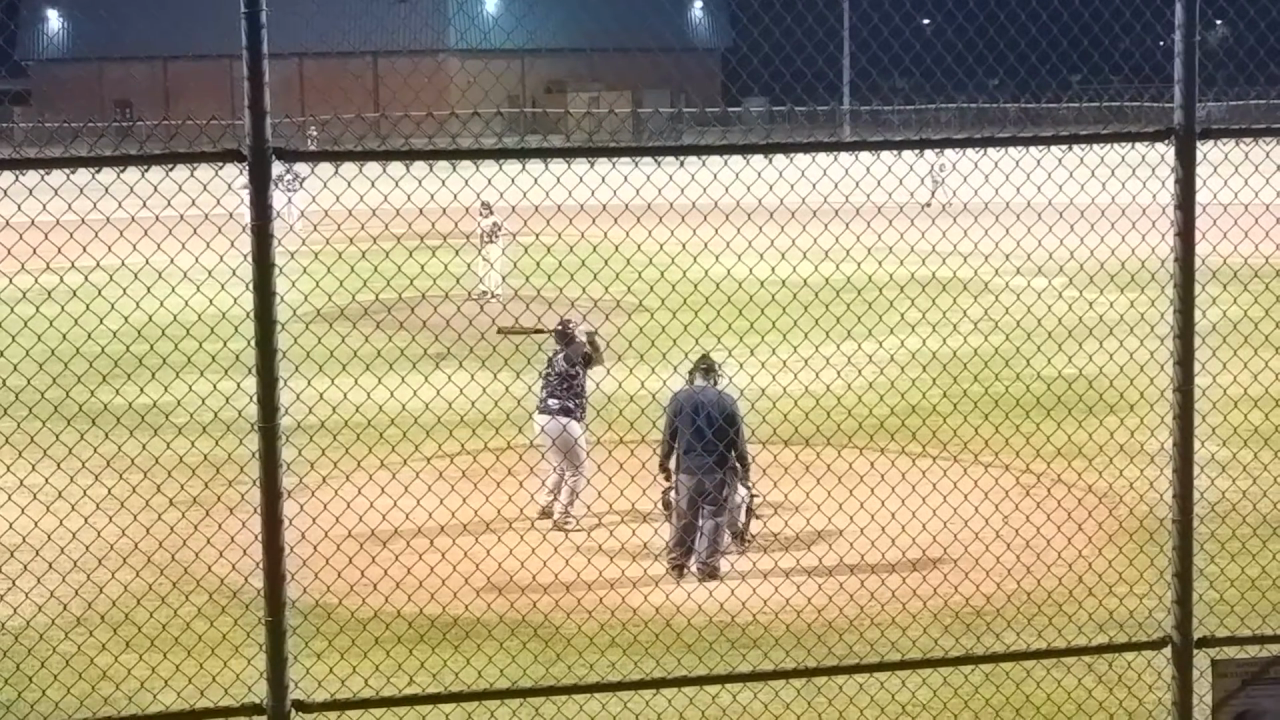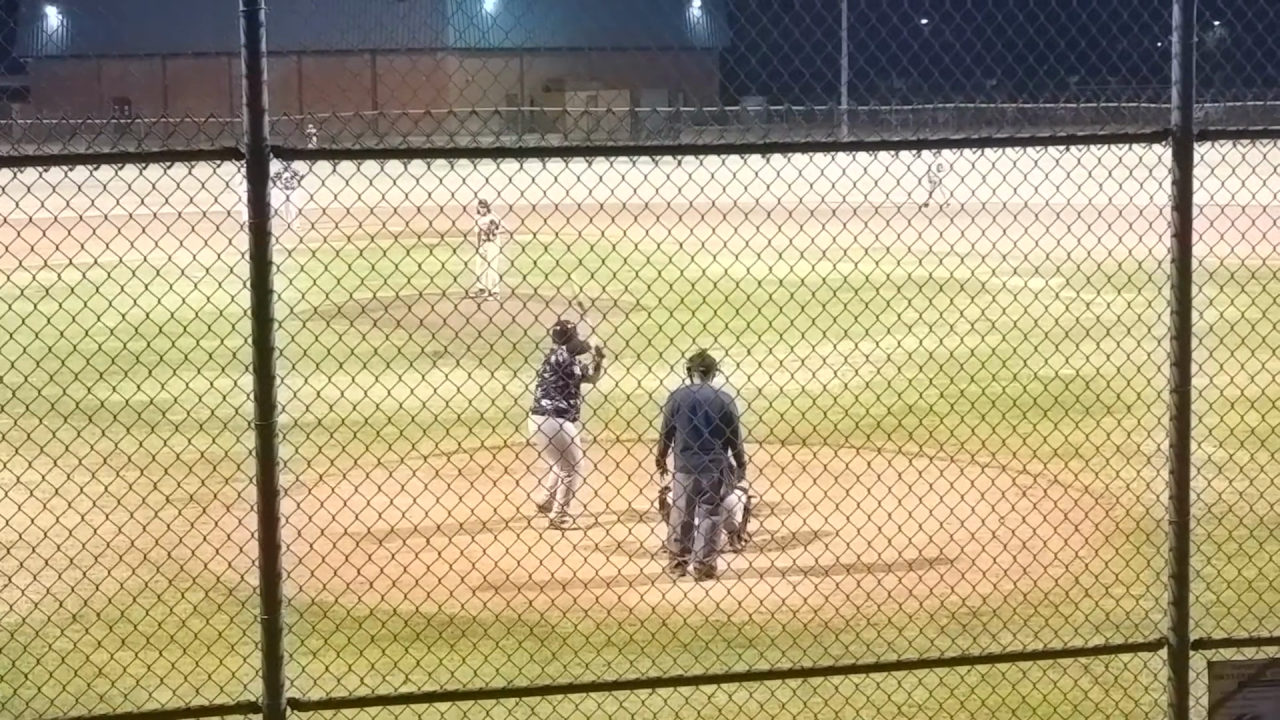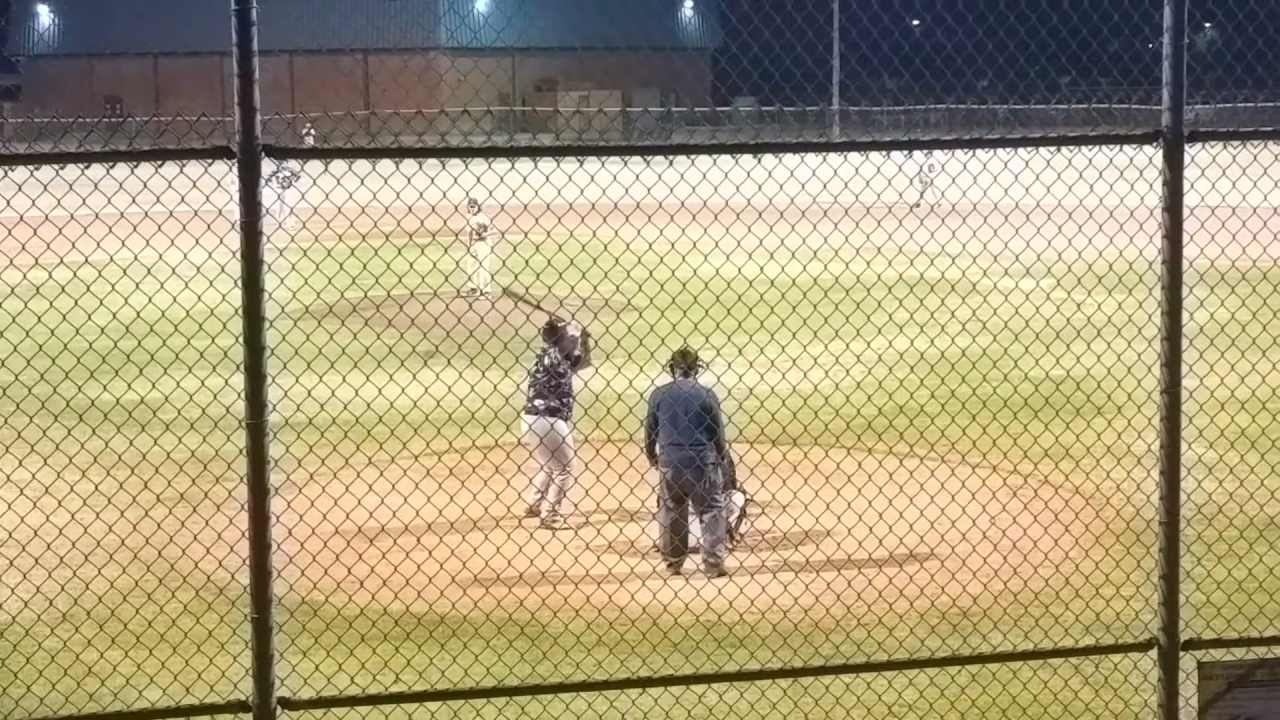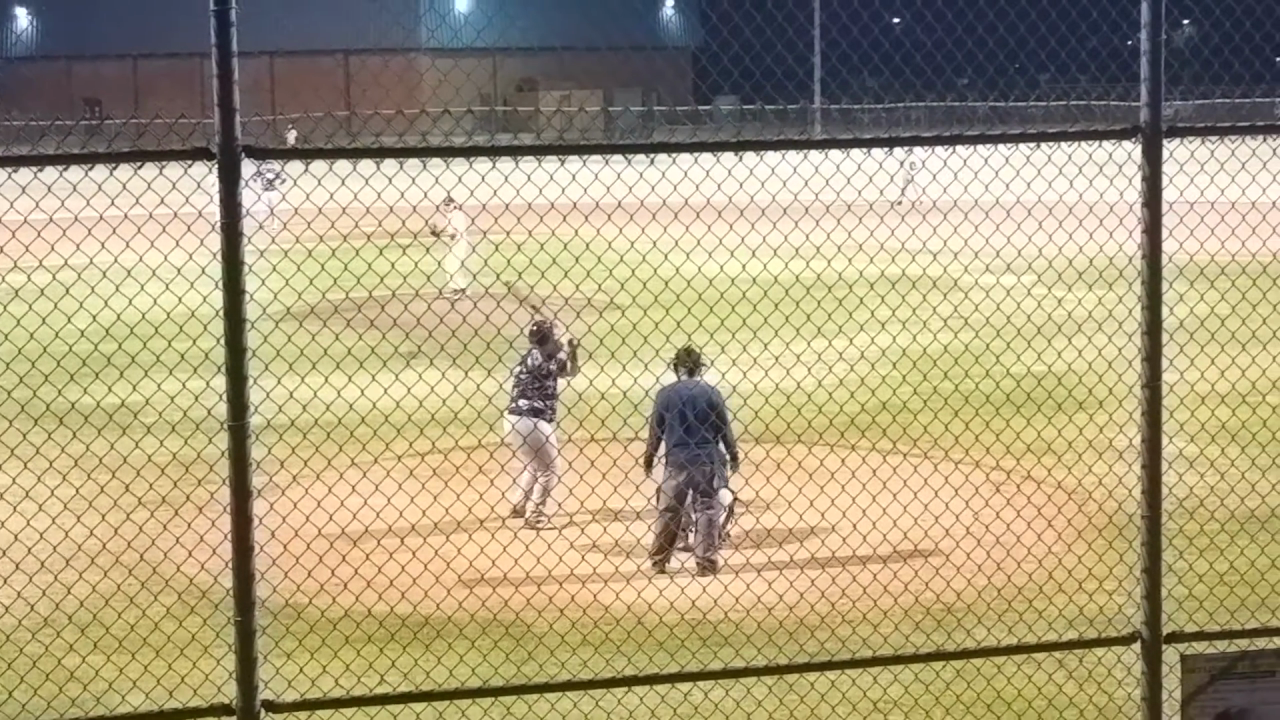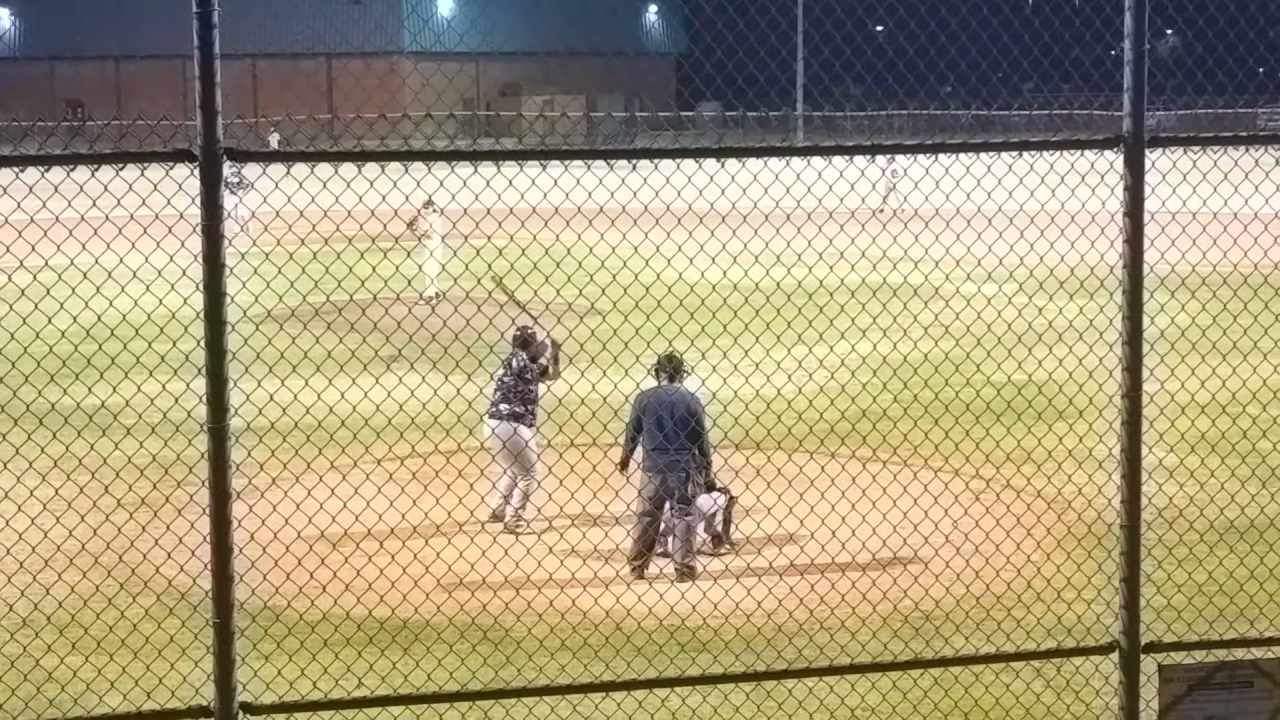
dt=0.7s
person 1, frame 1
left shoulder: (679, 398)
right shoulder: (726, 400)
left elbow: (669, 437)
right elbow: (737, 439)
left wrist: (664, 464)
right wrist: (744, 467)
left hip: (687, 468)
right hip: (719, 469)
left knee: (683, 518)
right knee: (714, 518)
left ankle: (677, 564)
right ankle: (707, 567)
person 1, frame 2
left shoulder: (677, 397)
right shoulder: (724, 399)
left elbow: (666, 435)
right elbow: (735, 439)
left wrist: (661, 461)
right wrist: (741, 465)
left hip: (685, 467)
right hip: (715, 467)
left knee: (680, 516)
right knee: (711, 517)
left ankle: (678, 562)
right ankle: (703, 566)
person 1, frame 3
left shoulder: (660, 394)
right shoulder: (707, 395)
left elbow: (650, 431)
right elbow: (718, 434)
left wrist: (651, 455)
right wrist: (722, 459)
left hip: (670, 462)
right hip: (702, 462)
left knee: (671, 513)
right knee: (712, 512)
left ankle: (673, 561)
right ankle: (714, 563)
person 1, frame 4
left shoulder: (665, 394)
right shoulder: (711, 393)
left elbow: (656, 430)
right elbow: (725, 429)
left wrist: (648, 457)
right wrist: (733, 455)
left hip: (676, 461)
right hip: (707, 461)
left knee: (668, 512)
right knee: (707, 512)
left ankle: (658, 560)
right ankle: (706, 562)
person 1, frame 5
left shoulder: (644, 398)
right shoulder: (691, 400)
left elbow: (632, 433)
right elbow: (701, 437)
left wrist: (625, 457)
right wrist: (707, 464)
left hip: (653, 466)
right hip: (684, 467)
left knee: (646, 518)
right knee: (684, 518)
left ankle: (637, 566)
right ankle: (684, 569)
person 2, frame 1
left shoulder: (574, 357)
right shoulder: (560, 359)
left elbow: (598, 359)
right elbow: (573, 356)
left wrist: (592, 341)
right wrist: (580, 340)
left hip: (549, 420)
right hip: (559, 421)
left knee: (560, 466)
right knee: (576, 469)
left ankle: (546, 506)
right ankle: (563, 517)
person 2, frame 2
left shoulder: (571, 361)
right shoulder: (557, 357)
left elbow: (591, 377)
right elbow: (576, 347)
left wrist: (598, 360)
right wrist: (591, 347)
left hip: (550, 421)
right hip: (553, 421)
left knee: (561, 465)
right knee: (572, 468)
left ankle: (546, 502)
right ankle: (560, 516)
person 2, frame 3
left shoulder: (558, 357)
right shoulder: (549, 356)
left elbow: (583, 361)
right elbow: (566, 351)
right wrist: (572, 335)
left hip: (539, 420)
right hip: (547, 421)
left knee: (549, 465)
right knee: (564, 468)
left ankle: (535, 506)
right ankle: (551, 515)
person 2, frame 4
left shoulder: (549, 360)
right shoulder: (533, 357)
left elbow: (570, 371)
right elbow: (550, 352)
left wrist: (572, 352)
right wrist: (563, 343)
left hip: (520, 421)
right hip: (530, 421)
left knee: (534, 466)
right knee: (549, 469)
left ankle: (519, 507)
right ankle: (535, 516)
person 2, frame 5
left shoulder: (529, 365)
right shoulder: (517, 360)
left elbow: (551, 375)
right elbow: (536, 353)
left wrist: (554, 354)
right wrist: (546, 344)
left hip: (500, 425)
right hip: (509, 426)
left knee: (513, 469)
right knee: (528, 473)
left ankle: (497, 510)
right ankle: (514, 520)
